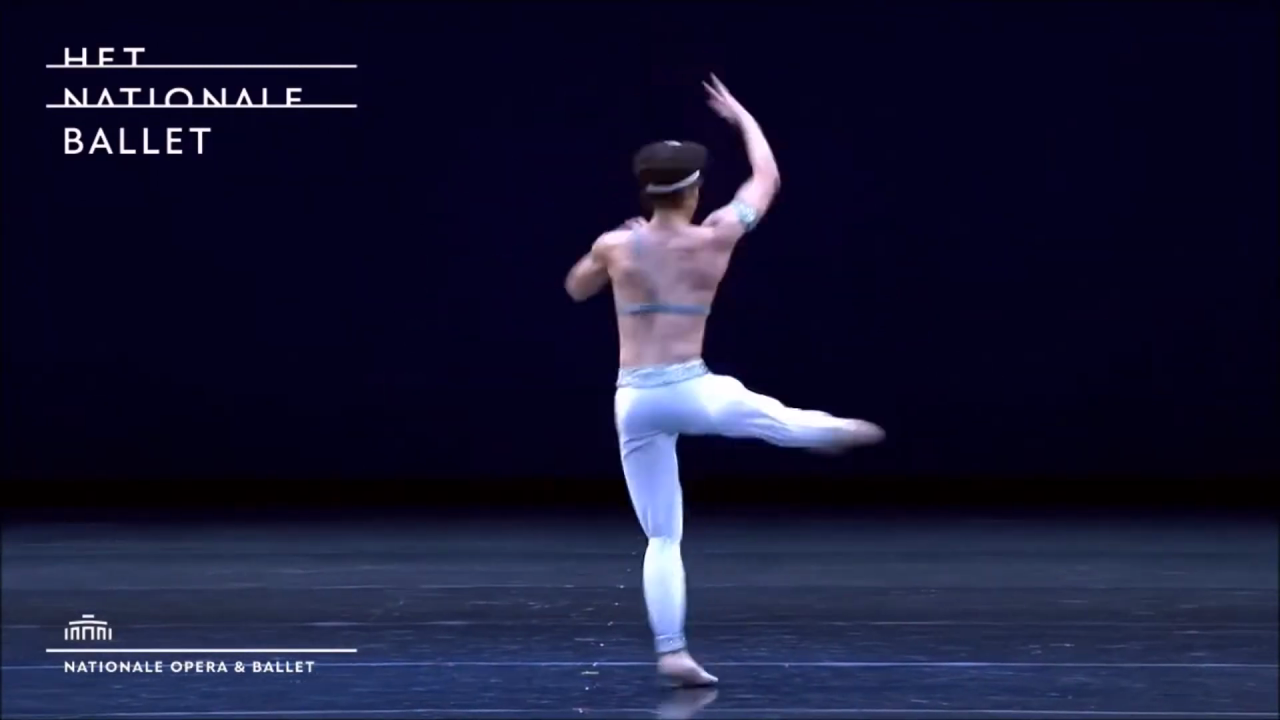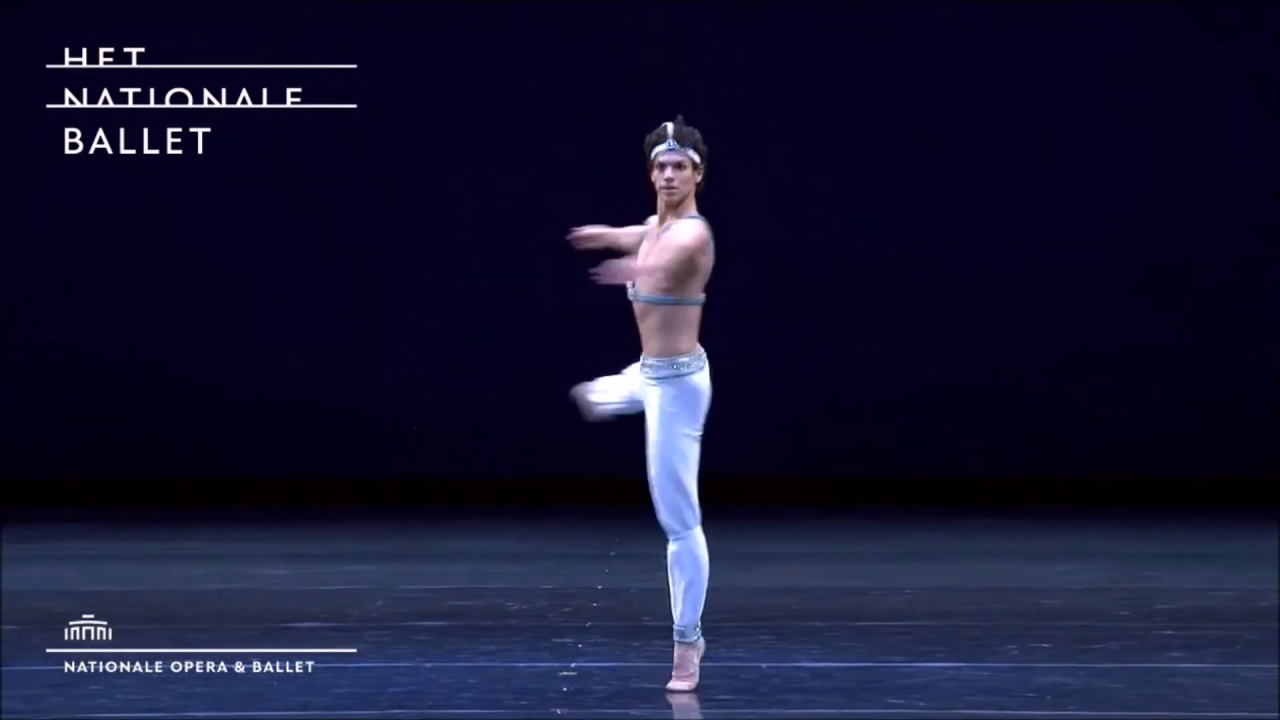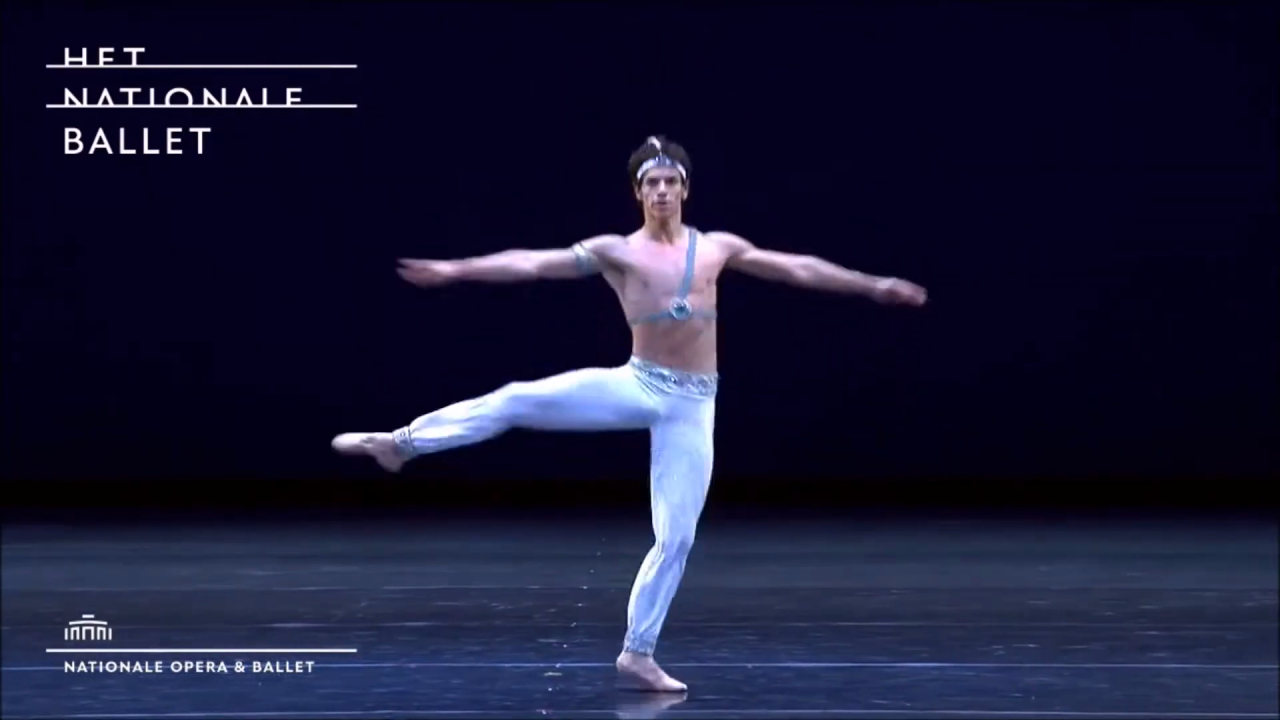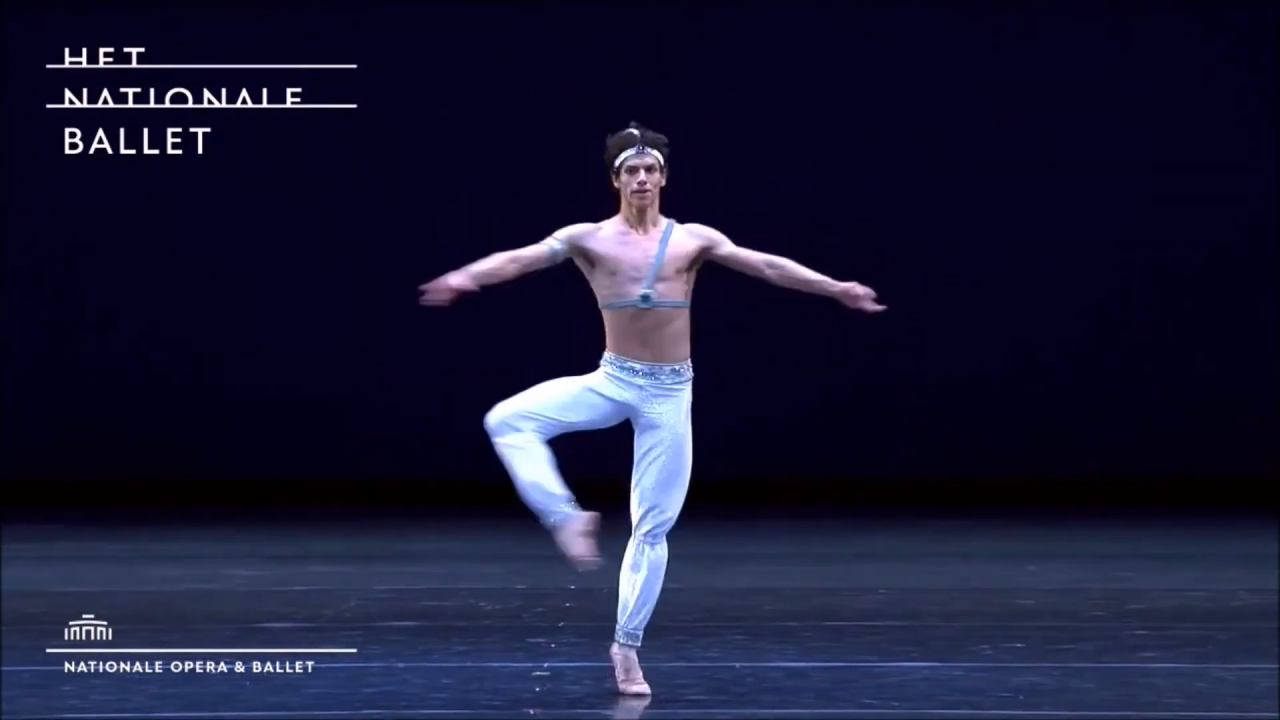
dt=0.5s
person 1, frame 1
left shoulder: (615, 244)
right shoulder: (712, 236)
left elbow: (577, 288)
right elbow: (767, 176)
right wrist: (741, 115)
left hip: (634, 403)
right hip: (694, 392)
left knee: (662, 536)
right knee: (781, 419)
left ankle: (671, 651)
person 1, frame 2
left shoulder: (691, 232)
right shoulder: (653, 226)
left elbow: (663, 259)
right elbow: (632, 240)
left wrist: (640, 264)
right wrist: (613, 235)
left hip: (674, 383)
right hip: (658, 371)
left knee: (681, 522)
left ankle: (687, 643)
right ankle: (604, 393)
person 1, frame 3
left shoulder: (718, 247)
right shoulder: (615, 249)
left elbow: (797, 269)
right elbow: (536, 263)
left wrist: (876, 285)
right wrist: (452, 269)
left hip: (691, 407)
right hip: (637, 386)
left knee: (676, 541)
right knee: (520, 399)
left ankle: (638, 654)
right ankle: (398, 442)
person 1, frame 4
left shoulder: (691, 237)
right shoulder: (585, 237)
left elbow: (765, 265)
right elbow: (515, 262)
left wrist: (838, 287)
right wrist: (461, 277)
left hip: (669, 391)
right hip: (610, 381)
left knee: (652, 531)
right knee: (506, 420)
left ankle: (626, 647)
right ankle: (568, 519)
